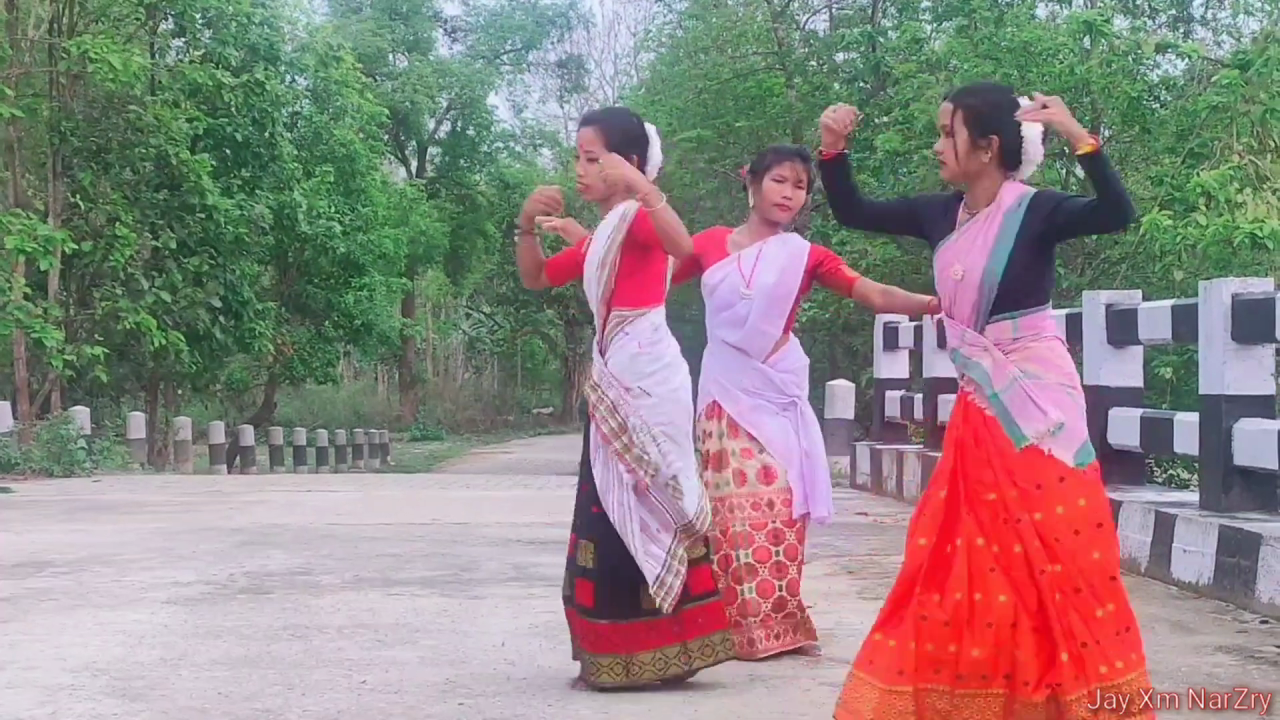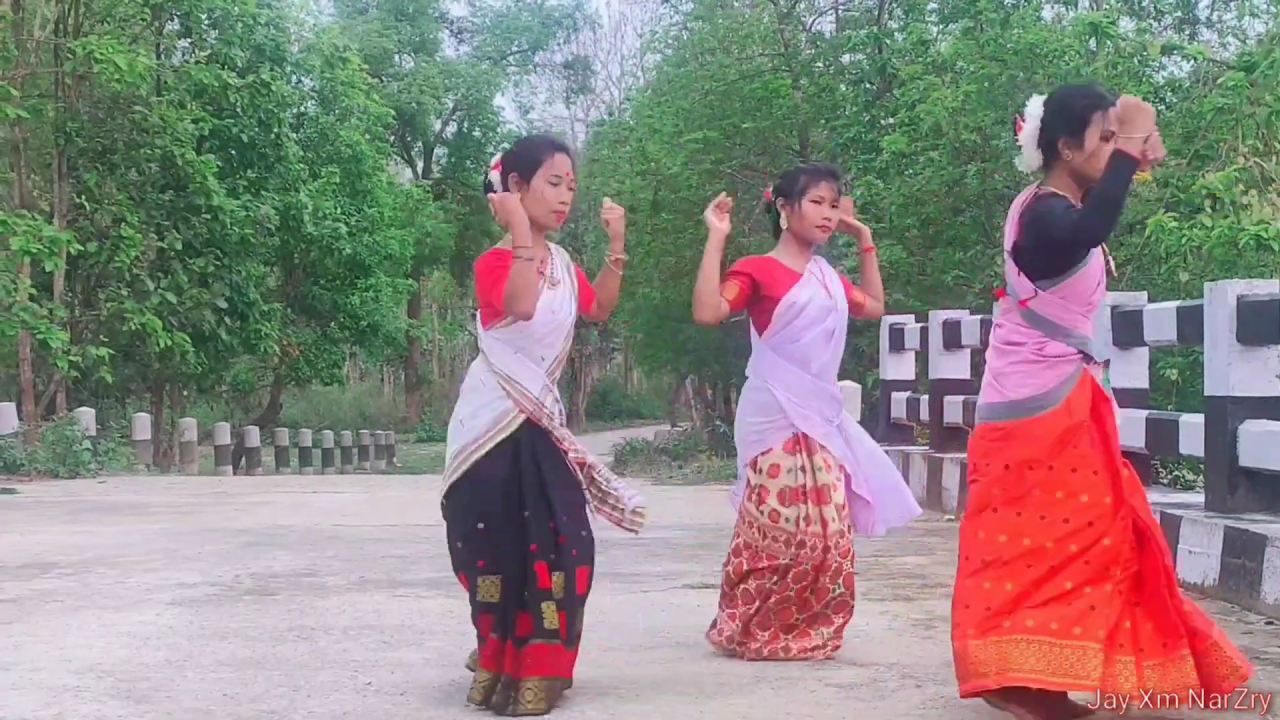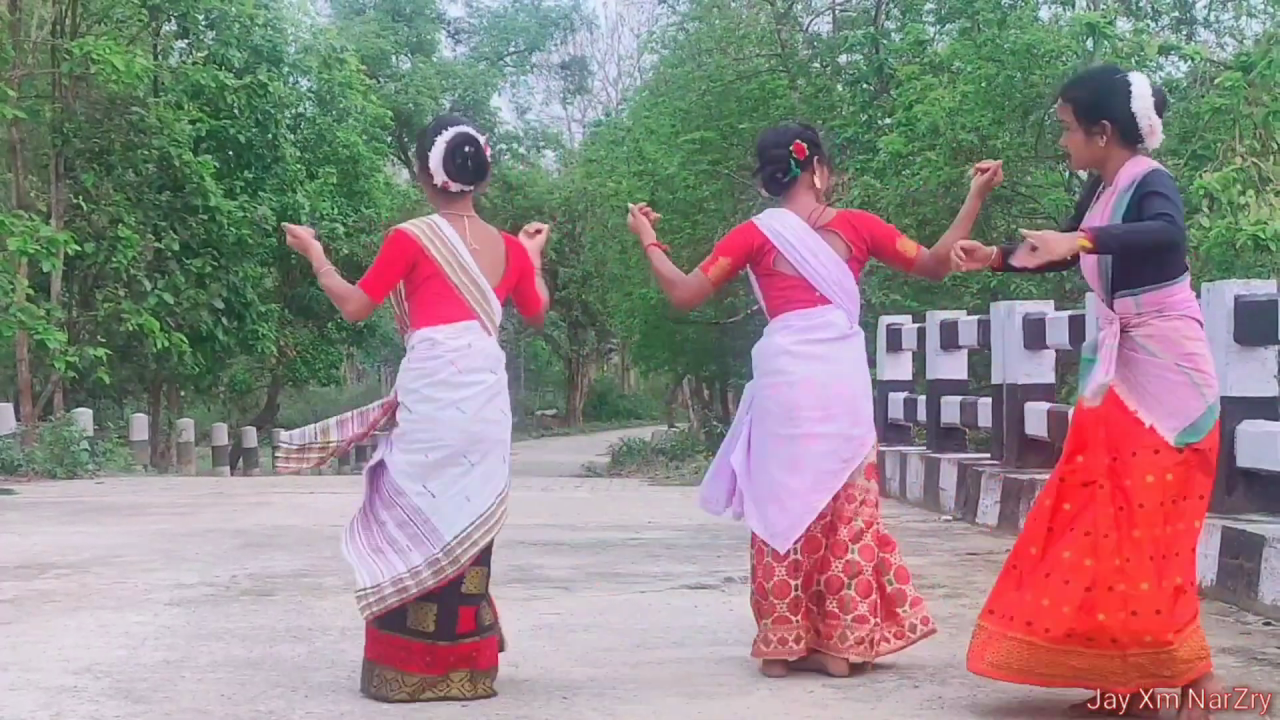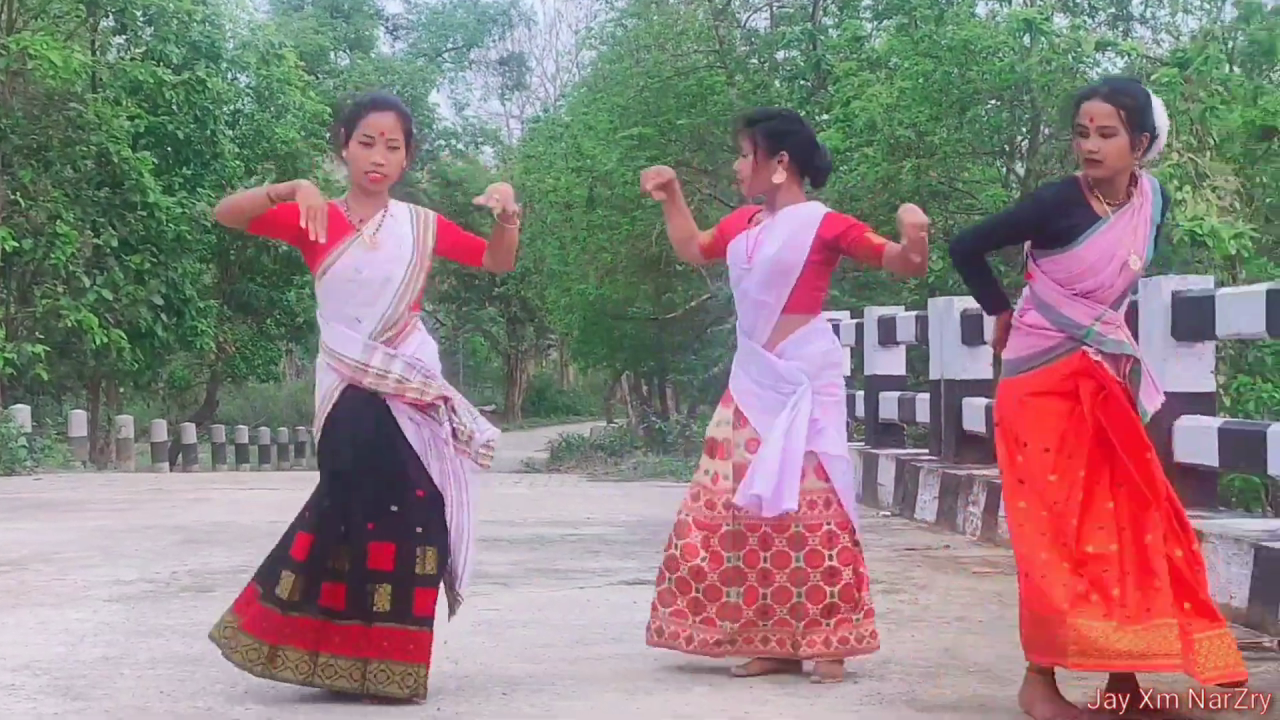
dt=0.5s
person 1, frame 1
left shoulder: (1033, 212)
right shoulder: (942, 213)
left elbow: (1116, 213)
right elbow: (856, 212)
left wrist: (1080, 143)
right wrist: (832, 153)
left hip: (1037, 407)
right hip: (979, 408)
left knee: (1058, 556)
right knee: (955, 550)
person 1, frame 2
left shoulder: (1051, 203)
right shoulder: (1053, 215)
right elbow: (1090, 230)
left wrist: (1131, 160)
right wrist: (1130, 154)
left hip: (1062, 397)
right hip: (1043, 400)
left knee: (1104, 529)
right knee: (1083, 533)
person 1, frame 3
left shoulder: (1149, 184)
right shoulder: (1106, 189)
left elbow: (1163, 232)
right elbow: (1047, 252)
left wrist: (1074, 242)
right wrist: (997, 256)
left hip: (1164, 379)
right hip: (1127, 375)
left knee: (1135, 532)
right knee: (1103, 522)
person 1, frame 4
left shoulder: (1153, 198)
right shoulder: (1057, 201)
right elbow: (965, 246)
right wrist: (1000, 315)
left hip: (1112, 374)
right hip: (1046, 375)
left knee: (1129, 514)
right knee: (1062, 521)
left ankle: (1117, 662)
person 2, frame 1
left shoulder: (636, 219)
right shoulder: (603, 235)
left elbow: (678, 245)
right elbow: (536, 277)
left wrist: (639, 187)
right wrist: (535, 223)
left hip: (640, 383)
right hip: (623, 383)
left knee: (620, 510)
right knee: (636, 507)
left ankle: (633, 652)
person 2, frame 2
left shoulder: (561, 260)
right shoulder: (495, 260)
left elbow: (600, 309)
right elbow: (522, 308)
left wrist: (616, 244)
right wrist: (519, 233)
left hip: (539, 419)
right hip: (493, 421)
left knee: (562, 540)
right knee: (501, 545)
left ankle: (529, 669)
right ankle: (519, 671)
person 2, frame 3
left shoulder: (410, 238)
right shoulder: (506, 245)
left elbow: (352, 307)
right elbow: (537, 314)
left wrist: (312, 251)
right wrist: (535, 253)
left hip: (435, 399)
right hip: (485, 397)
left knee: (407, 521)
right knee: (452, 525)
left ankle: (416, 666)
right ankle: (460, 663)
person 2, frame 4
left shoulder: (422, 223)
right shoulder: (318, 219)
left elbow: (499, 260)
right elbow: (226, 214)
left wrist: (508, 213)
right wrist: (289, 189)
left hip: (412, 390)
right hip: (350, 389)
left knee: (407, 514)
right knee: (352, 512)
left ankle: (388, 665)
person 3, frame 1
left shoulder: (807, 255)
right shoulder: (710, 243)
left elbow: (878, 296)
left wrist: (934, 304)
left hip: (779, 394)
right hip: (723, 394)
left knee: (777, 509)
right knee: (733, 512)
left ankle: (780, 626)
right ankle: (743, 626)
person 3, frame 2
left shoulder: (829, 276)
right shoulder: (757, 269)
left elbow: (874, 307)
right elbow: (708, 312)
left wrist: (865, 242)
right wrist: (715, 239)
left hip: (820, 421)
right hip: (775, 421)
left knee: (829, 538)
right knee: (780, 537)
left ankle: (804, 634)
right ankle: (745, 630)
person 3, frame 3
left shoulder: (755, 234)
right shoulder: (855, 226)
left elbow: (685, 296)
right elbow: (935, 263)
left wrist: (648, 240)
right wrist: (976, 197)
left hip: (783, 380)
right hip: (843, 382)
left knee: (781, 513)
right knee: (846, 513)
left ankle: (783, 644)
right ankle: (846, 642)
person 3, frame 4
left shoulder: (827, 223)
right shoulder: (741, 223)
left elbow: (905, 265)
right elbow: (692, 249)
left wrist: (915, 234)
right wrist: (672, 197)
left hip: (804, 383)
right hip: (751, 383)
left knee: (806, 508)
right knee: (722, 506)
left ankle: (823, 638)
right ankle: (770, 639)
